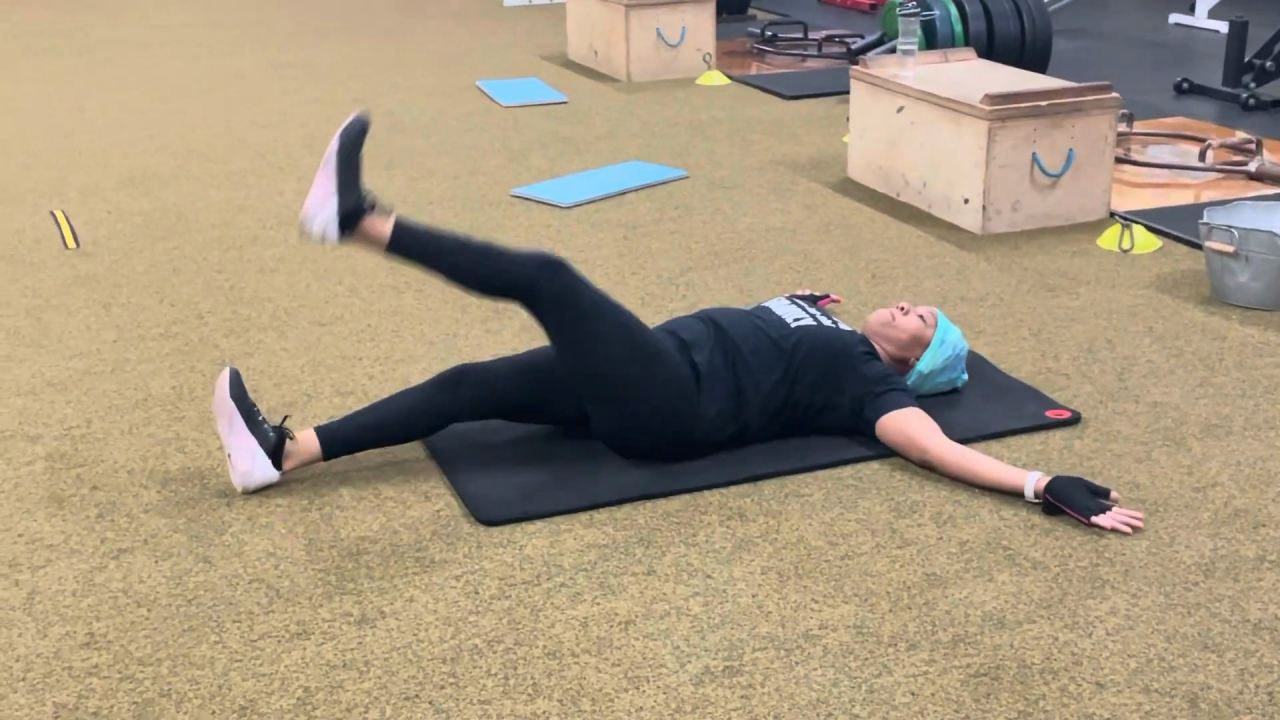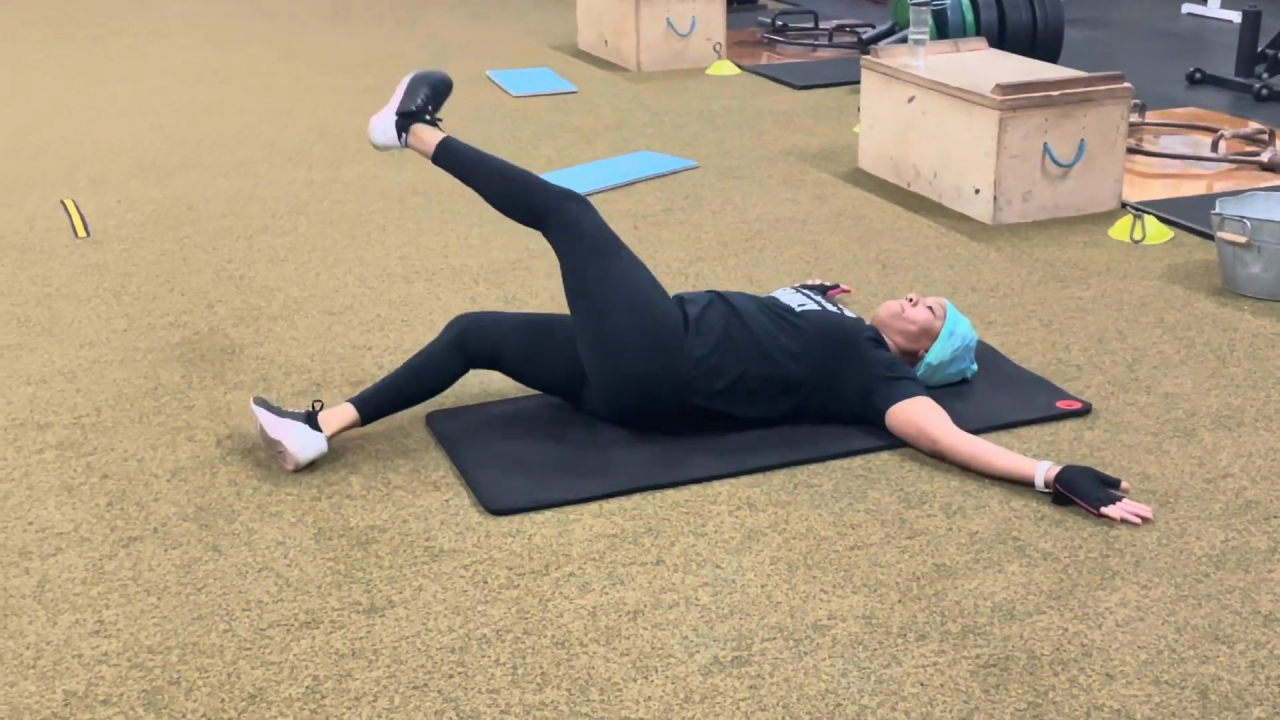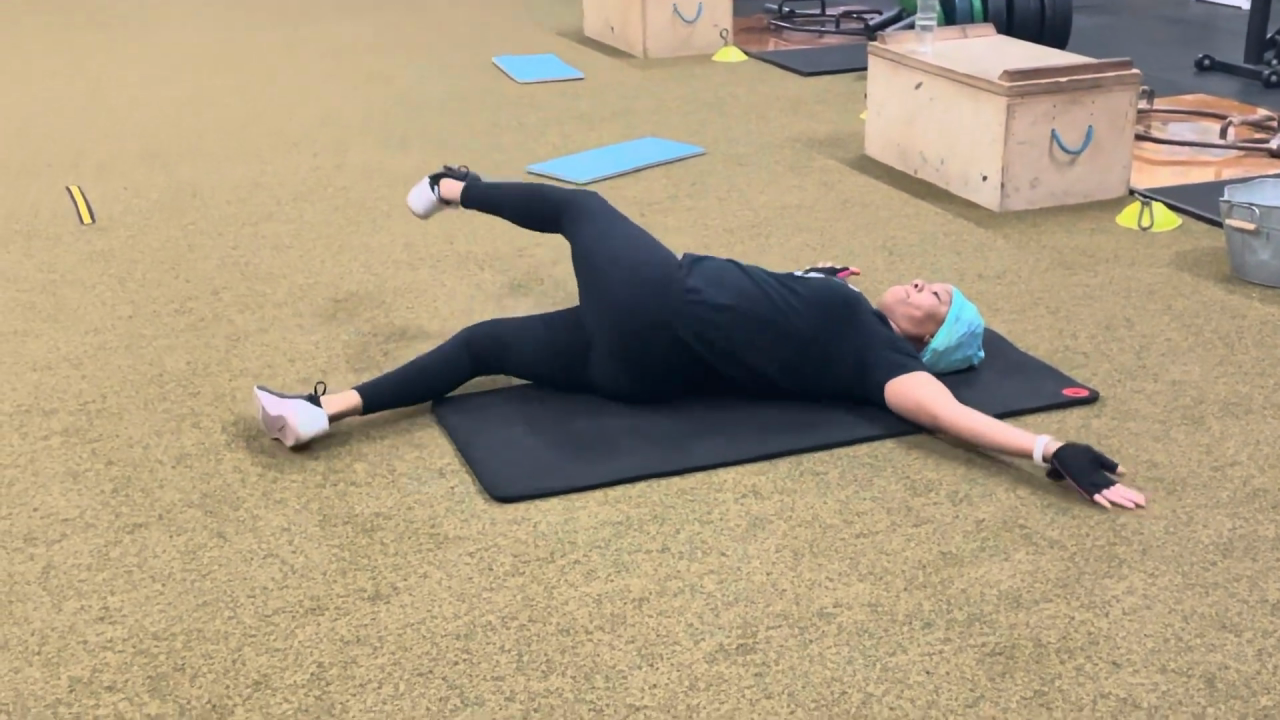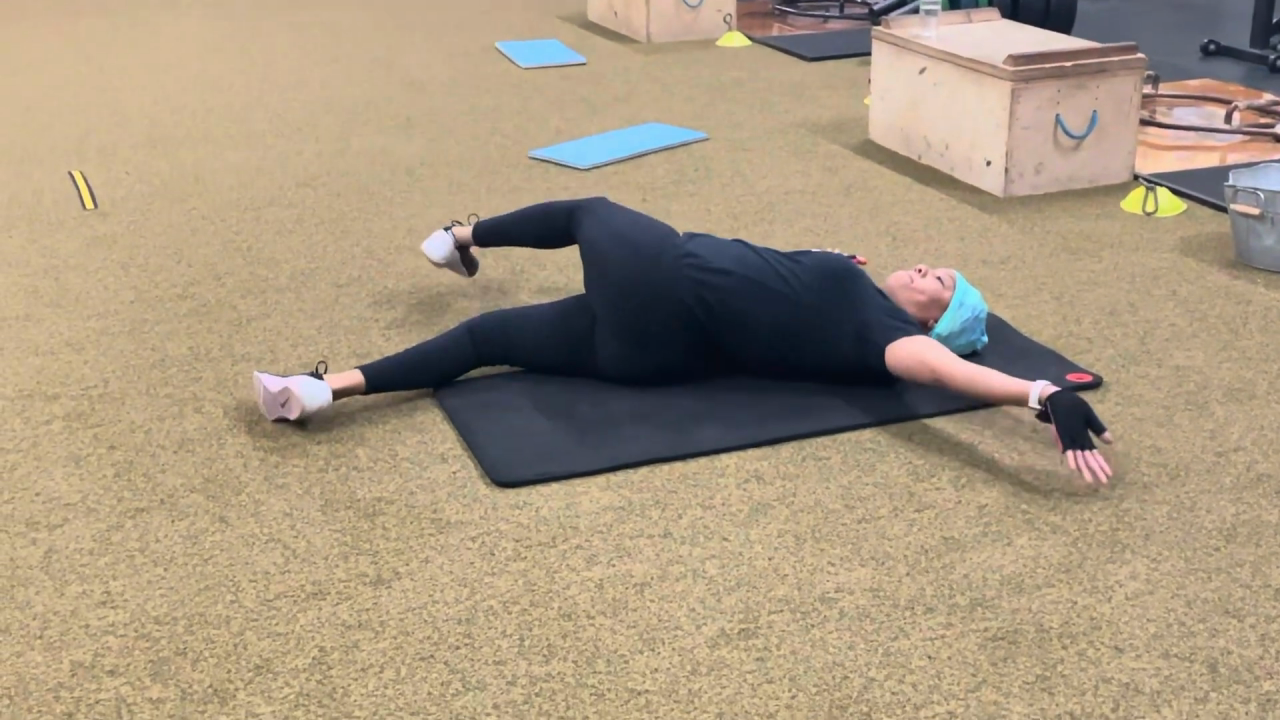
dt=0.4s
person 1, frame 1
left shoulder: (876, 387)
right shoulder: (830, 334)
left elbow: (945, 451)
left wrist: (1050, 488)
right wrist: (798, 302)
left hip: (671, 411)
right hip: (651, 377)
left knee: (547, 278)
right knee: (466, 385)
left ankle: (358, 218)
right ankle: (281, 452)
person 1, frame 2
left shoulder: (878, 377)
right shoulder: (841, 331)
left elbow: (948, 439)
left wrist: (1055, 477)
right wrist: (806, 290)
left hip: (653, 379)
right hip: (647, 378)
left knee: (563, 207)
right knee: (472, 334)
left ankle: (416, 131)
right ankle: (319, 429)
person 1, frame 3
left shoulder: (882, 357)
right shoulder: (854, 326)
left elbow: (945, 411)
left wrist: (1052, 450)
right wrist: (816, 270)
right hip: (650, 363)
left knee: (580, 203)
right knee: (484, 344)
left ankle: (452, 191)
right ankle: (321, 410)
person 1, frame 4
left shoulder: (879, 331)
right shoulder: (856, 300)
left elbow: (944, 367)
left wrist: (1044, 396)
right hip: (656, 344)
left knee: (591, 210)
right knee: (491, 334)
left ankle: (464, 238)
right ankle: (321, 387)
